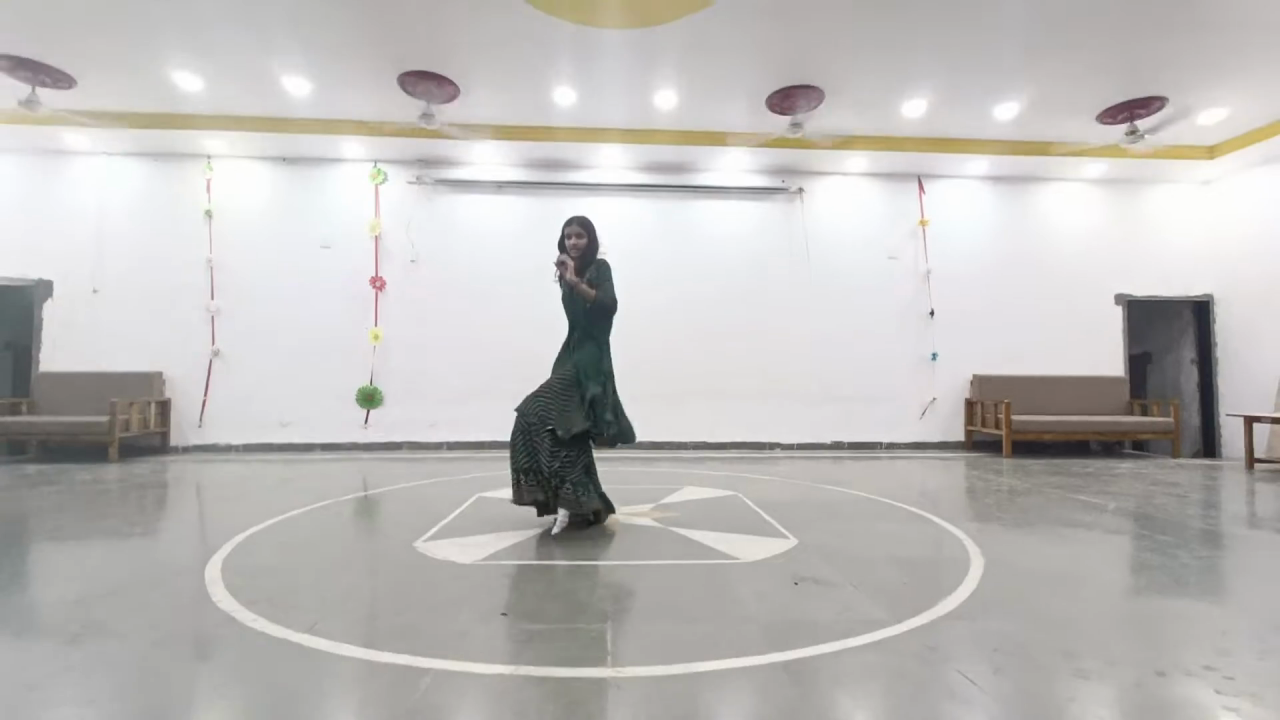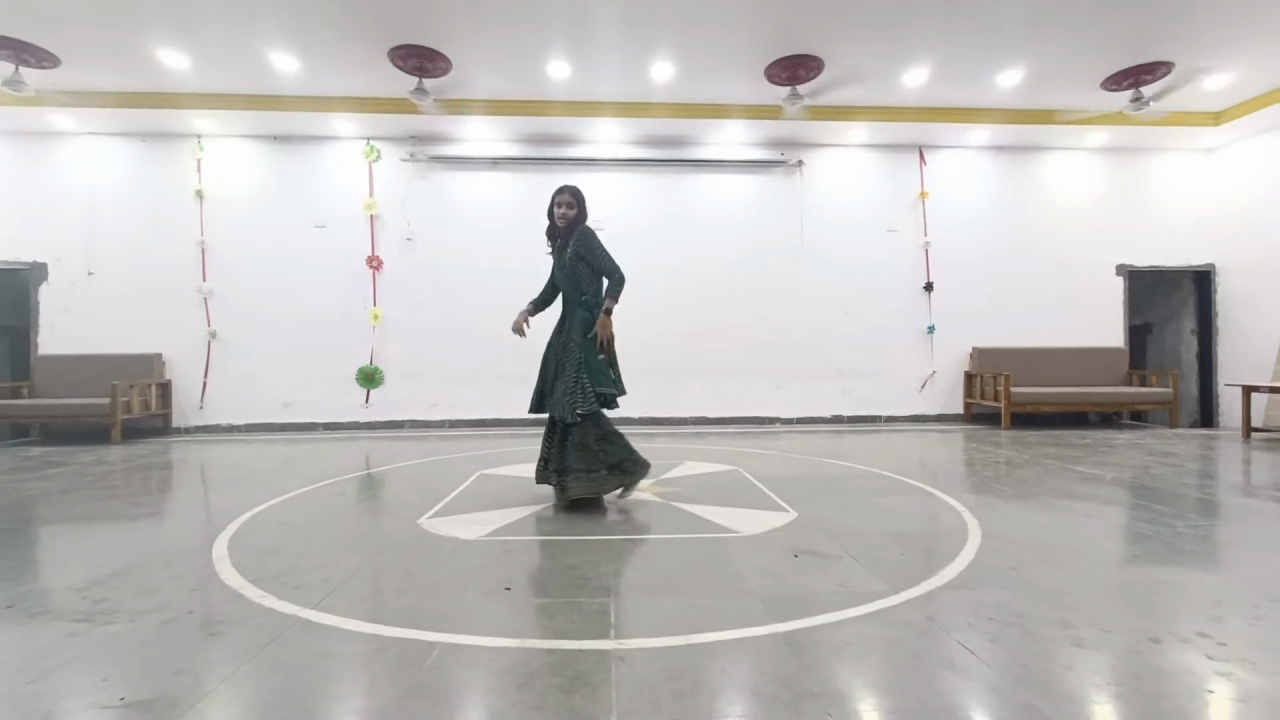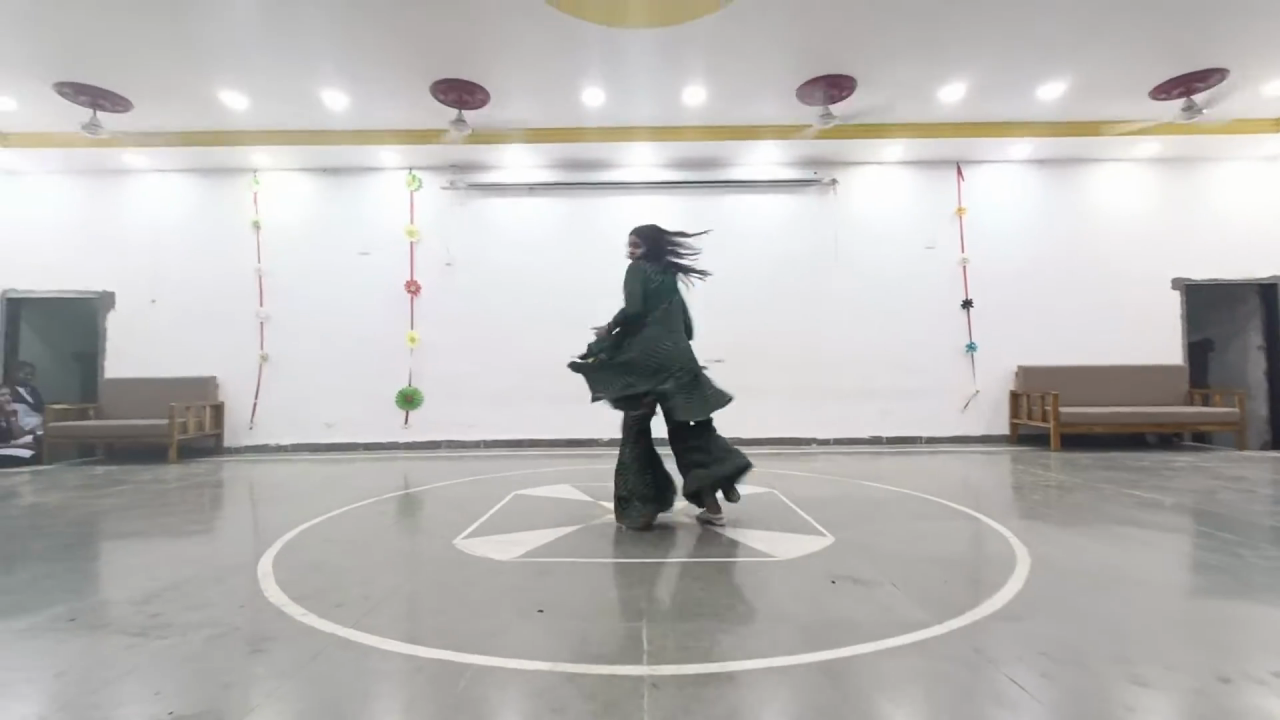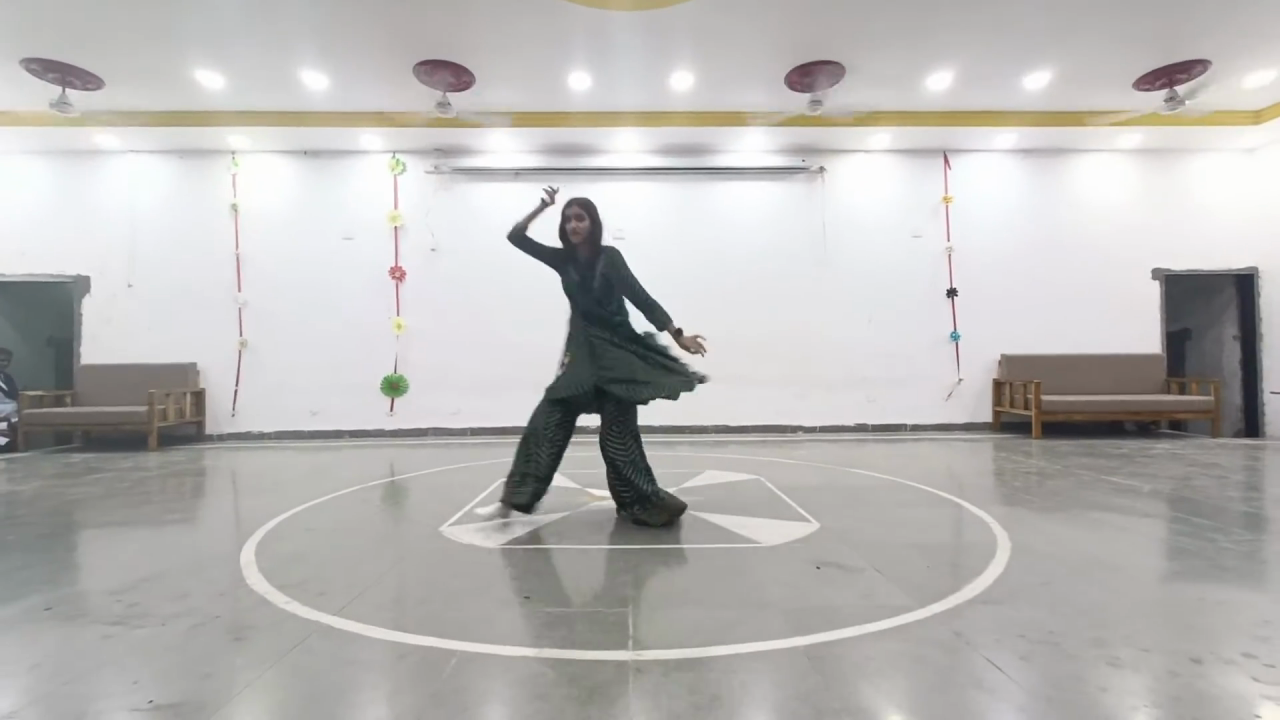
dt=0.7s
person 1, frame 1
left shoulder: (599, 268)
right shoulder: (567, 275)
left elbow: (609, 305)
left wrist: (577, 284)
left hip: (590, 359)
right hip: (571, 357)
left knee: (536, 417)
right knee: (568, 430)
left ankle: (568, 500)
right ankle: (582, 505)
person 1, frame 2
left shoulder: (583, 236)
right shoulder: (559, 245)
left elbow: (616, 277)
right elbow: (552, 289)
left wrist: (605, 315)
right wrist: (527, 311)
left hip: (587, 328)
right hip: (567, 328)
left knee: (582, 404)
right knee: (560, 405)
left ankle: (624, 471)
right ankle: (572, 480)
person 1, frame 3
left shoulder: (638, 271)
right shoulder: (672, 279)
left elbow: (634, 309)
right elbow: (687, 329)
left wrist: (607, 331)
left hip: (646, 358)
right hip: (678, 359)
left knee: (636, 433)
right knee: (689, 433)
left ankle: (639, 510)
right ankle: (712, 505)
person 1, frame 4
left shoulder: (609, 257)
right shoulder: (563, 258)
left elbow: (640, 297)
right elbow: (515, 237)
left wrist: (677, 334)
right wrist: (540, 208)
left hip: (617, 350)
right hip: (581, 351)
left knee: (619, 431)
right knee: (547, 421)
left ankle: (644, 502)
right ankle: (513, 498)
